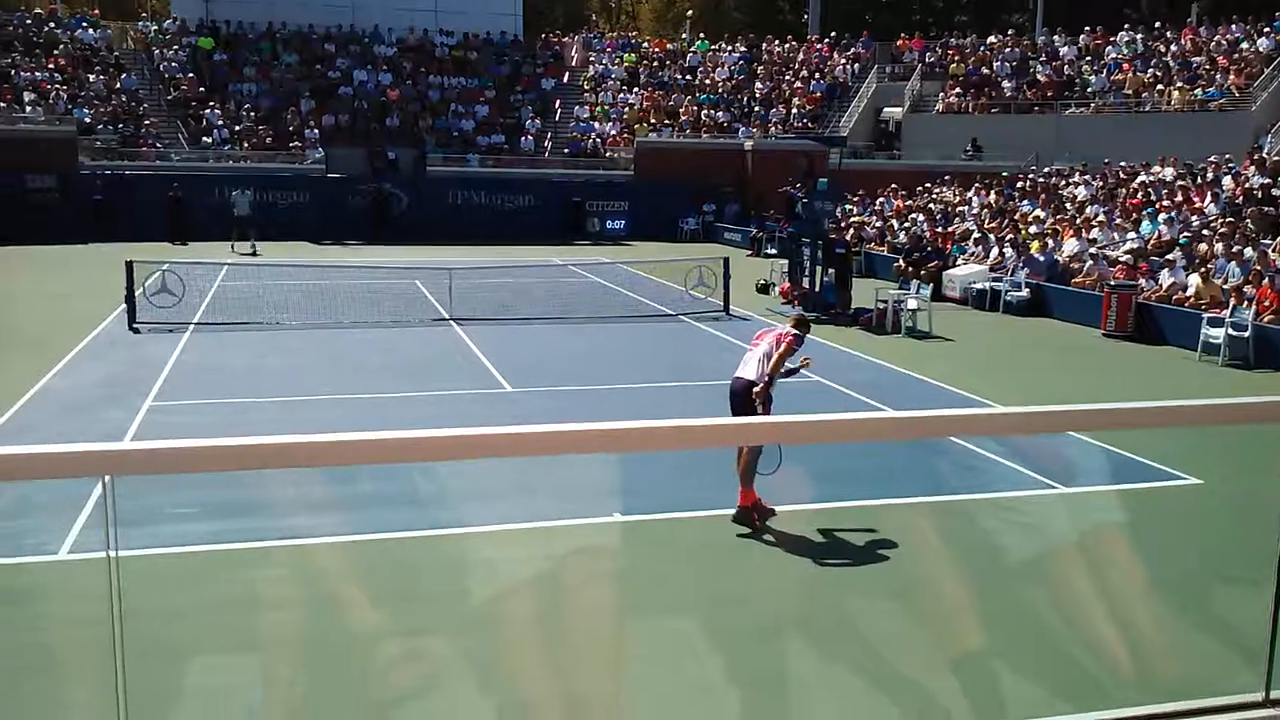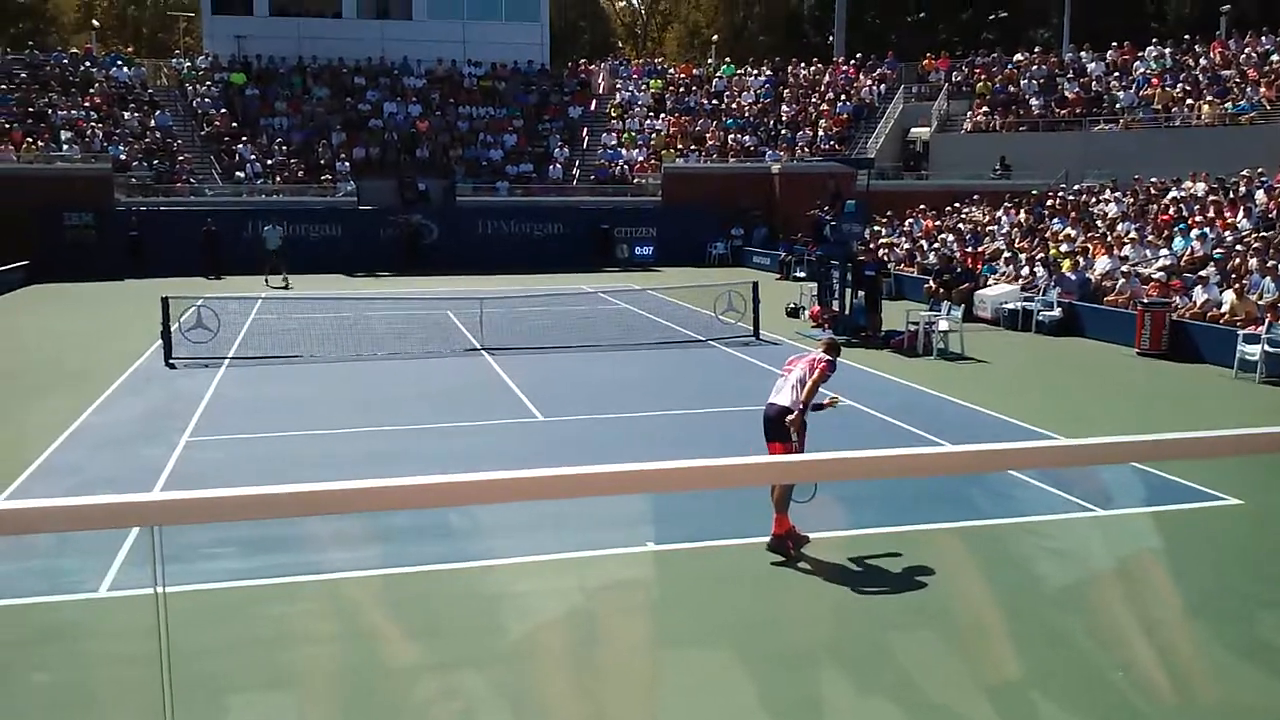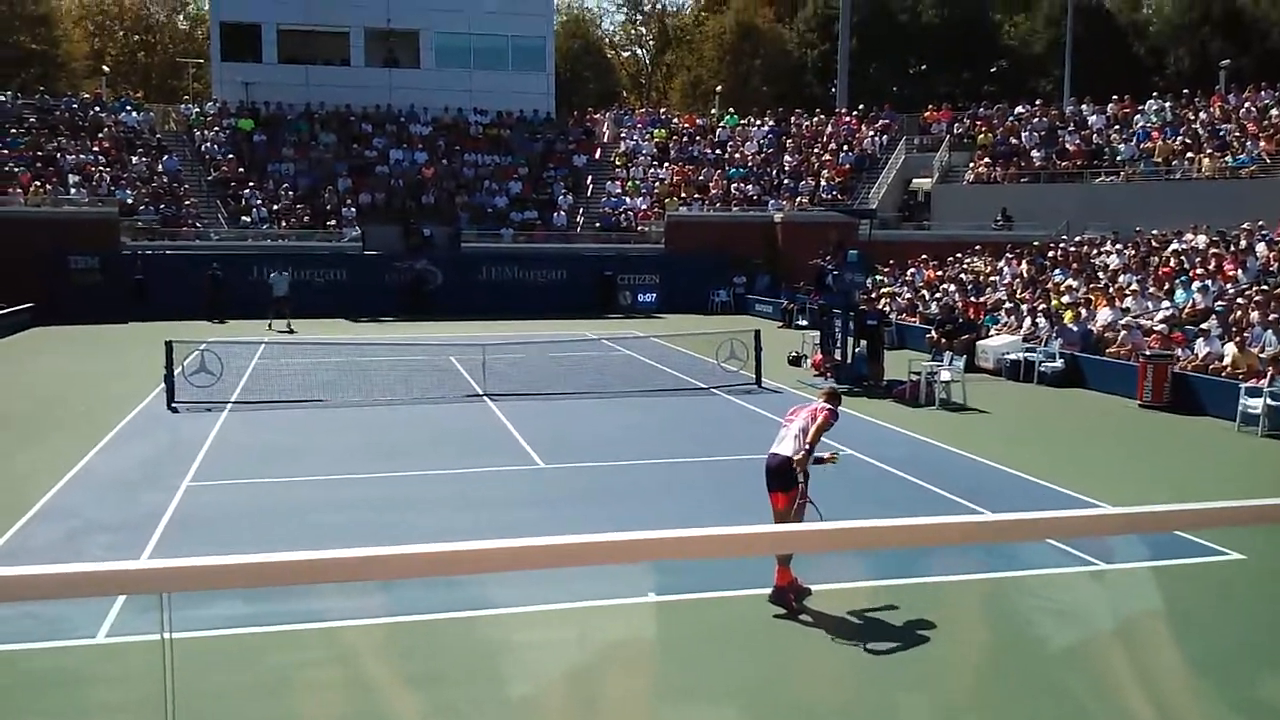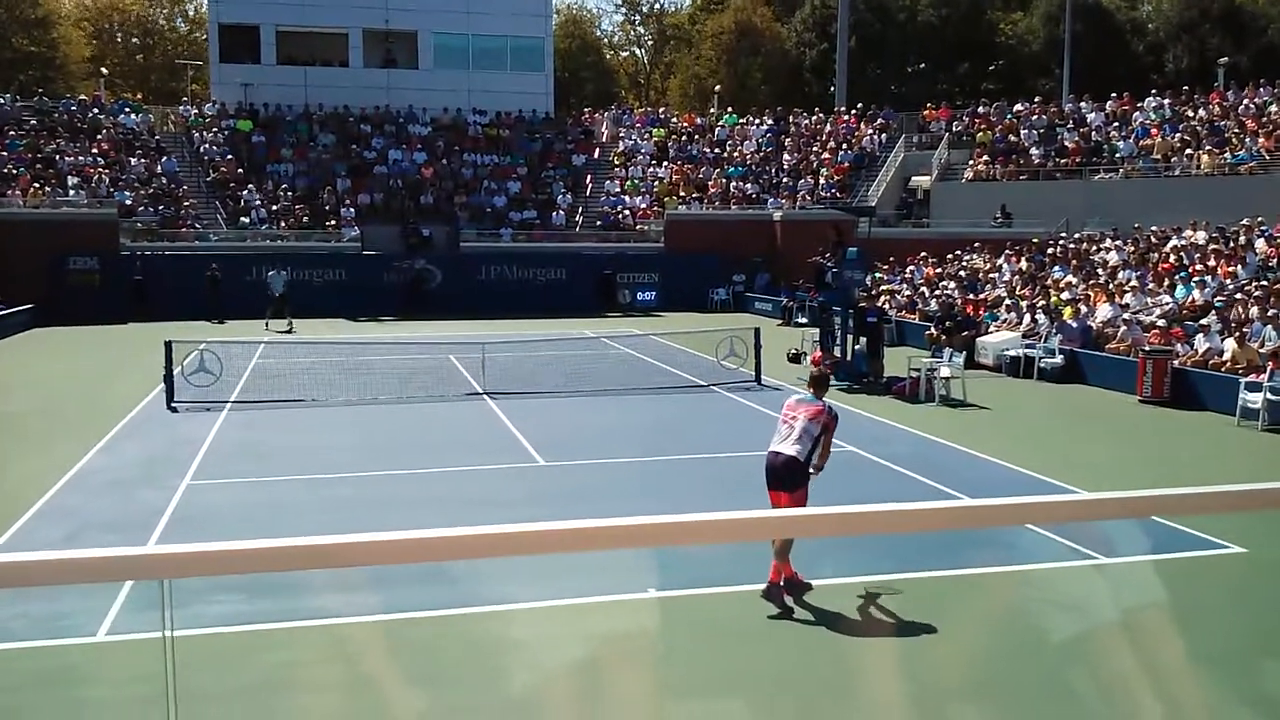
dt=1s
person 1, frame 1
left shoulder: (765, 332)
right shoulder: (794, 335)
right elbow: (779, 357)
left wrist: (796, 369)
right wrist: (765, 385)
left hip: (738, 383)
right hip: (753, 388)
left knee: (745, 446)
right knee: (753, 448)
left ankle: (750, 501)
right ankle: (744, 507)
person 1, frame 2
left shoulder: (796, 358)
right shoulder: (827, 360)
right elbow: (813, 383)
left wrist: (821, 405)
right wrist: (800, 412)
left hip: (771, 410)
right hip: (788, 415)
left ankle: (785, 528)
right ankle: (778, 535)
person 1, frame 3
left shoulder: (798, 409)
right shoulder: (829, 410)
right elbow: (818, 427)
left wrist: (819, 459)
right wrist: (807, 453)
left hip: (773, 460)
right hip: (789, 465)
left ankle: (787, 581)
right ankle: (780, 588)
person 1, frame 4
left shoulder: (791, 401)
right shoulder: (828, 413)
right elbow: (825, 450)
right wrist: (818, 466)
left hip: (772, 458)
right hip: (793, 464)
left ankle: (789, 577)
right ankle: (774, 583)
